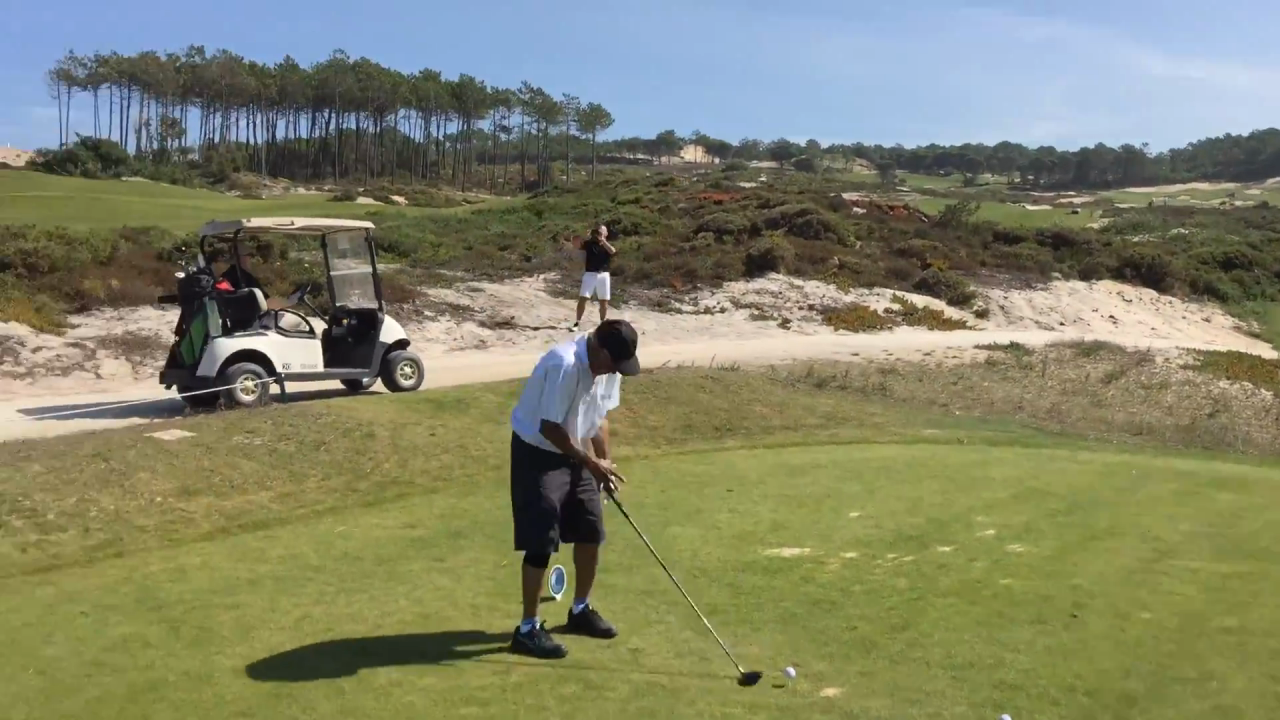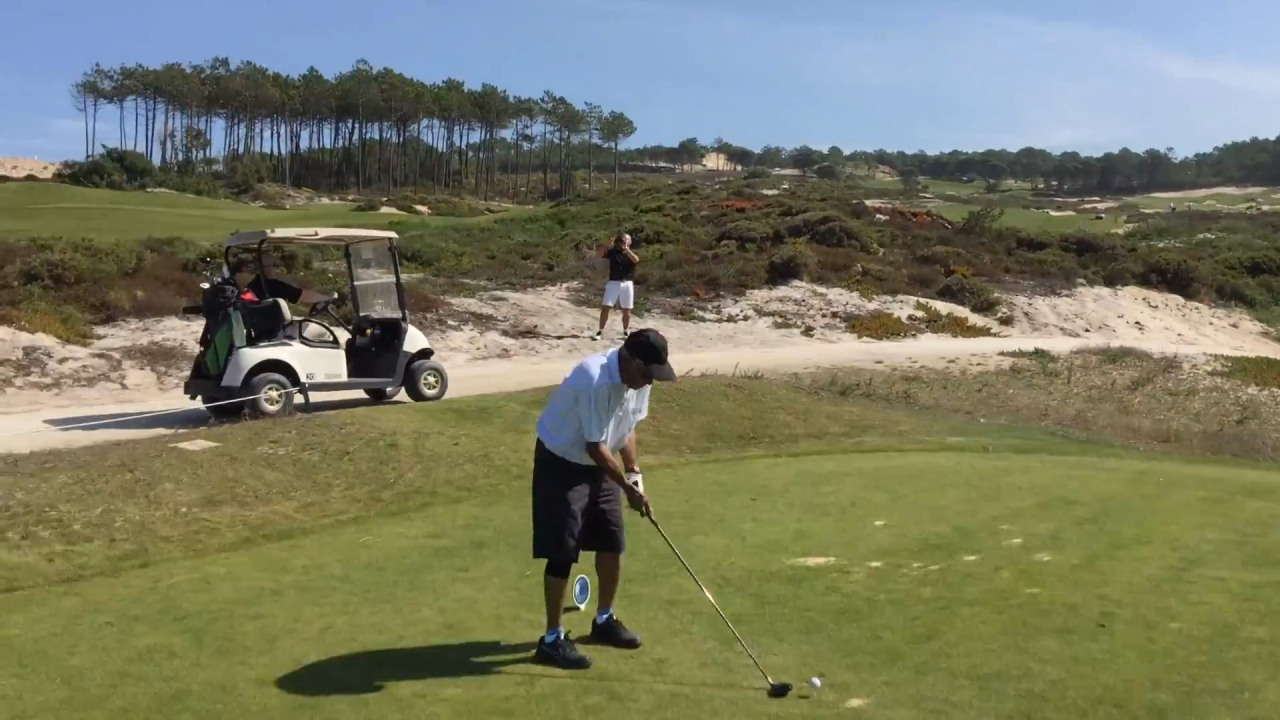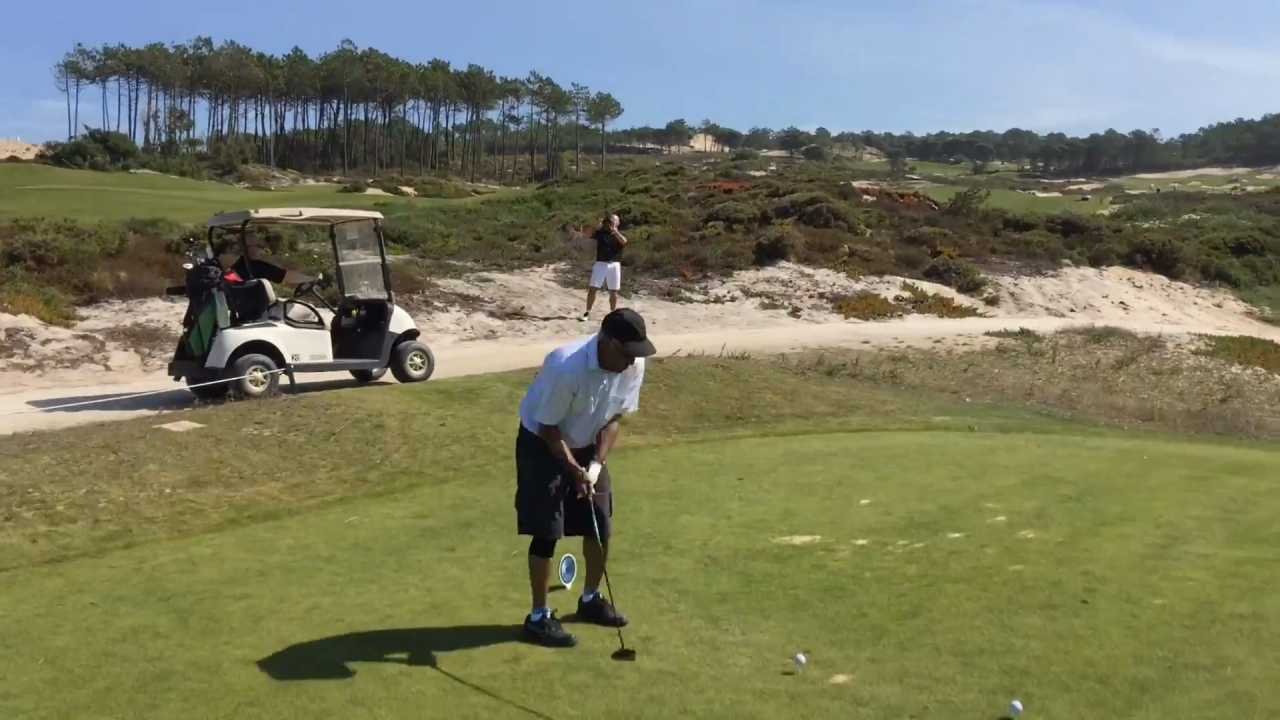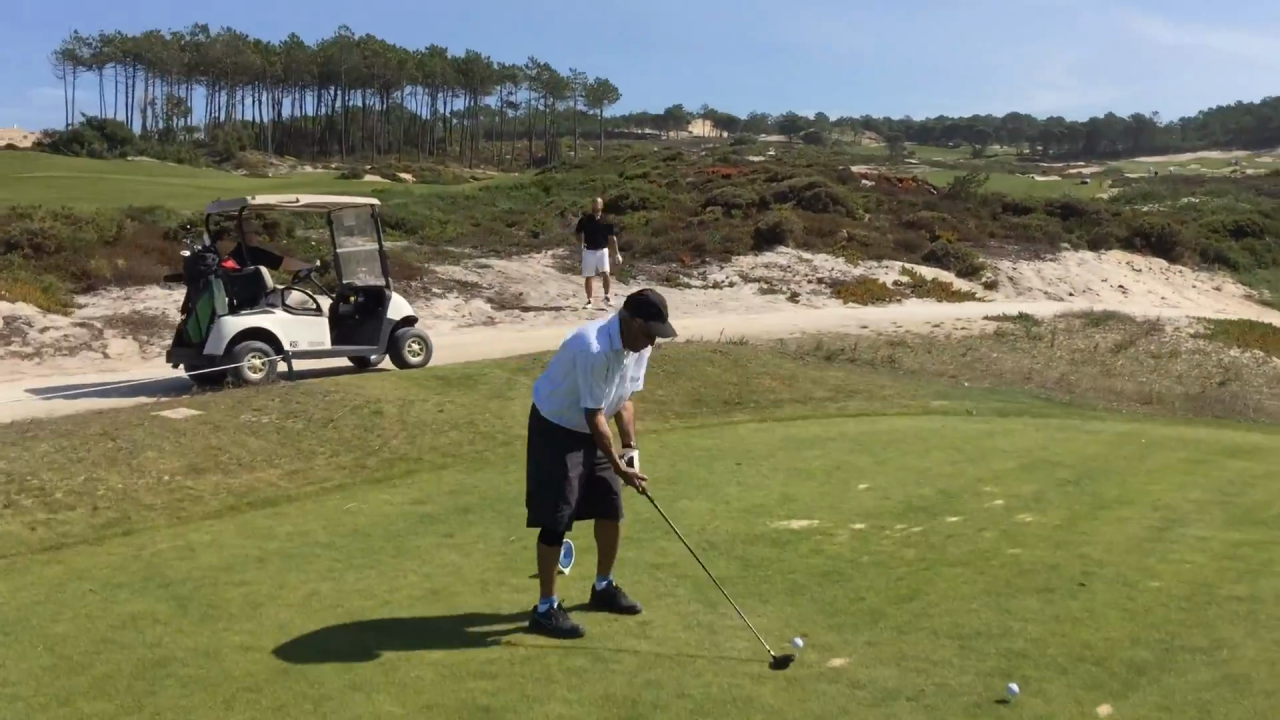
dt=0.1s
person 1, frame 1
left shoulder: (606, 367)
right shoulder: (565, 364)
right elbow: (550, 427)
left wrist: (604, 459)
right wrist: (593, 463)
left hip: (573, 455)
right hip: (538, 453)
left knee: (591, 532)
right knee: (542, 543)
left ankle: (581, 610)
right ankle: (528, 628)
person 1, frame 2
left shoulder: (642, 380)
right shoulder: (593, 379)
right elbow: (593, 447)
left wrist: (634, 474)
right wrist: (628, 489)
left hip: (600, 465)
right hip: (559, 462)
left knee: (612, 543)
right knee: (562, 552)
left ankle: (604, 620)
right ankle: (552, 639)
person 1, frame 3
left shoulder: (632, 366)
right shoulder: (567, 367)
left elbow: (614, 418)
right elbow: (547, 427)
left wrist: (597, 464)
right wrist: (572, 471)
left hip: (586, 448)
right hip: (541, 443)
left knee: (599, 526)
right knee: (546, 531)
left ankle: (590, 599)
right ankle: (538, 617)
person 1, frame 4
left shoulder: (639, 345)
right shoulder: (592, 347)
left elbow: (623, 398)
right elbow: (592, 415)
left wrist: (630, 445)
right wrist: (619, 466)
left hip: (592, 430)
right hip: (555, 429)
left knee: (611, 508)
right knee: (555, 520)
left ankle: (603, 587)
right ankle: (546, 608)
